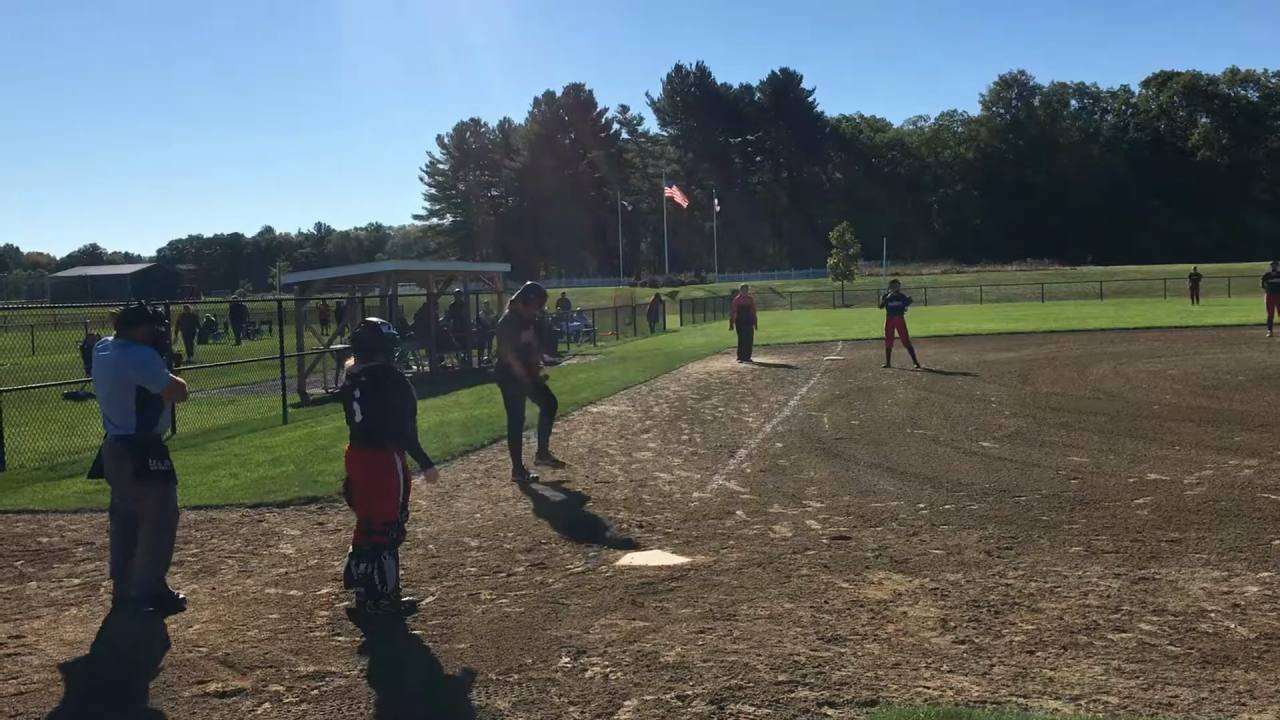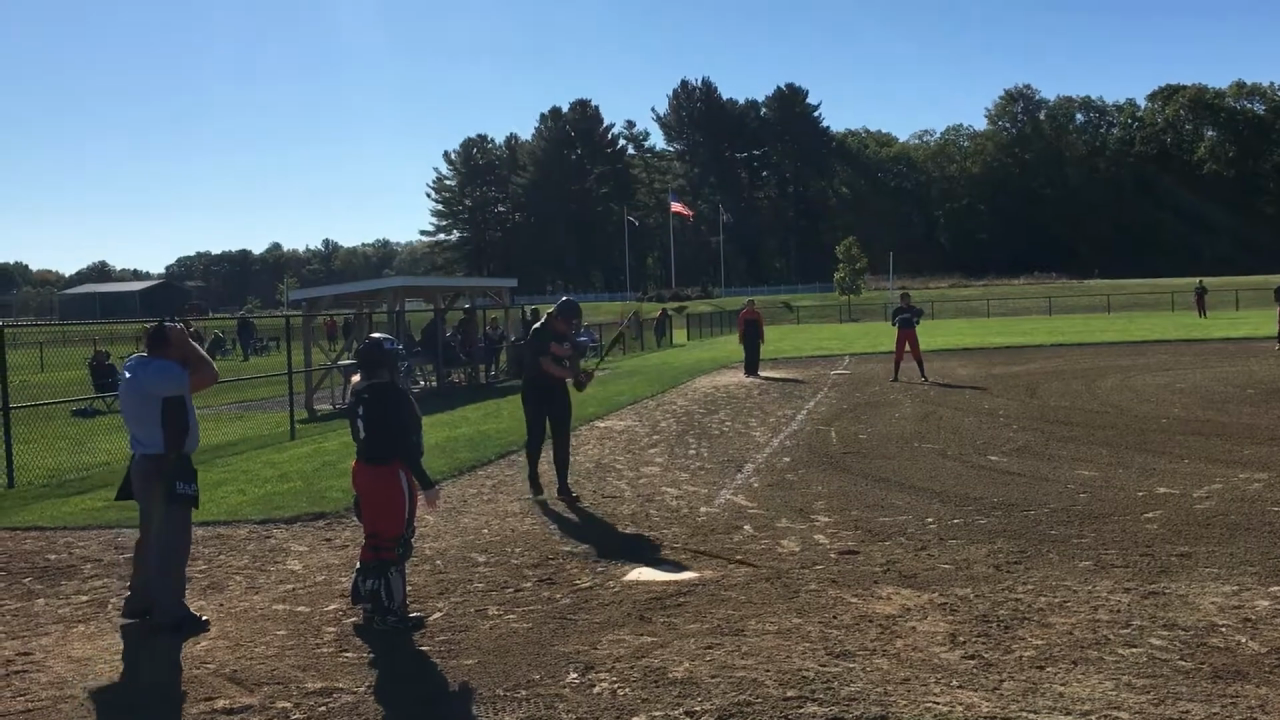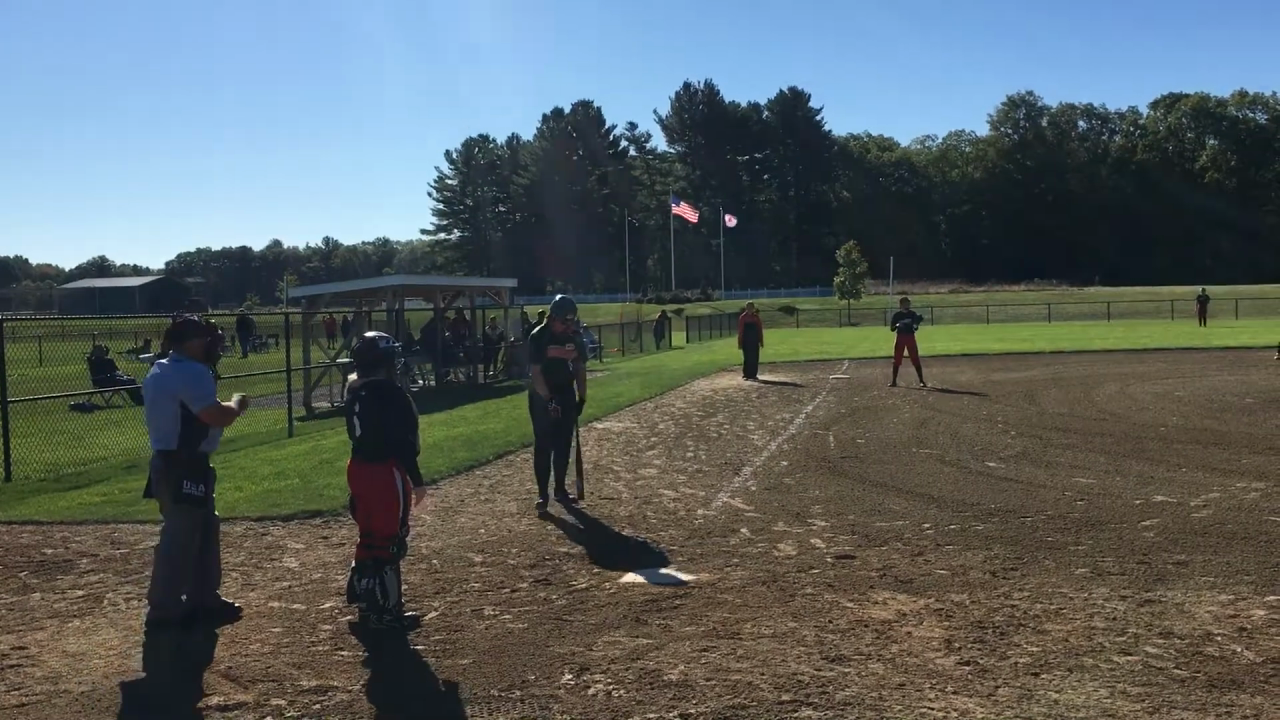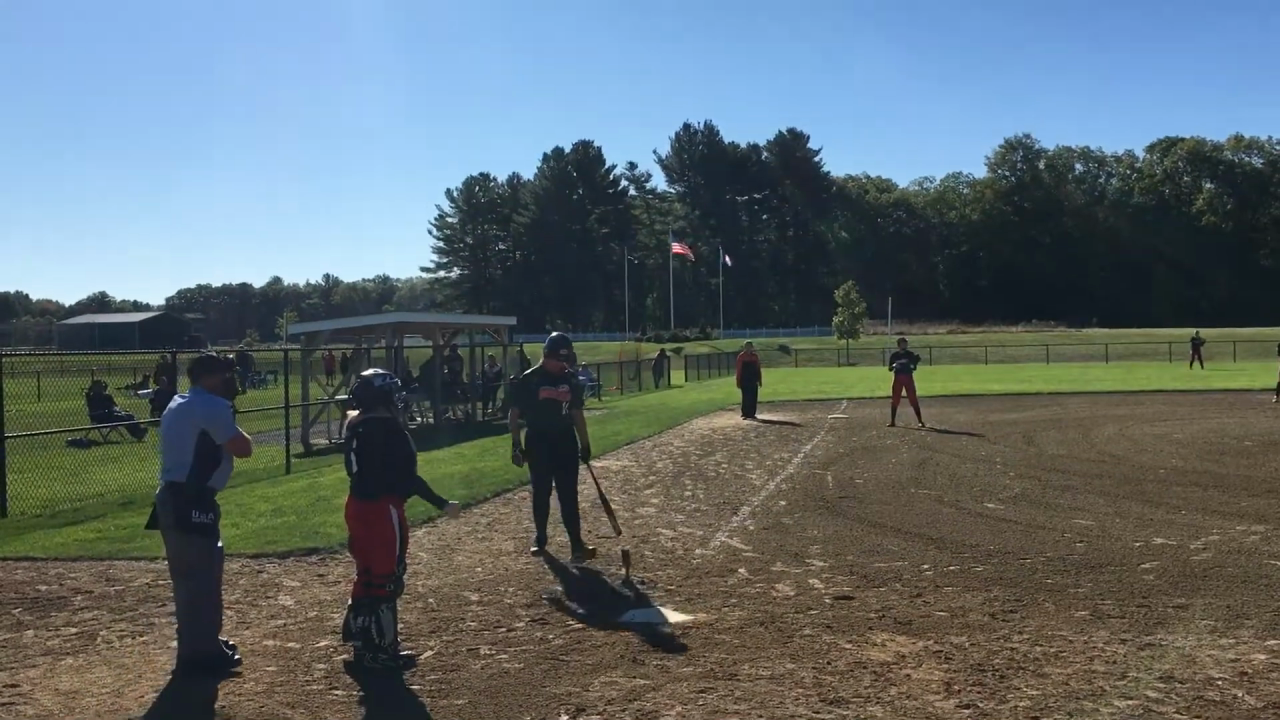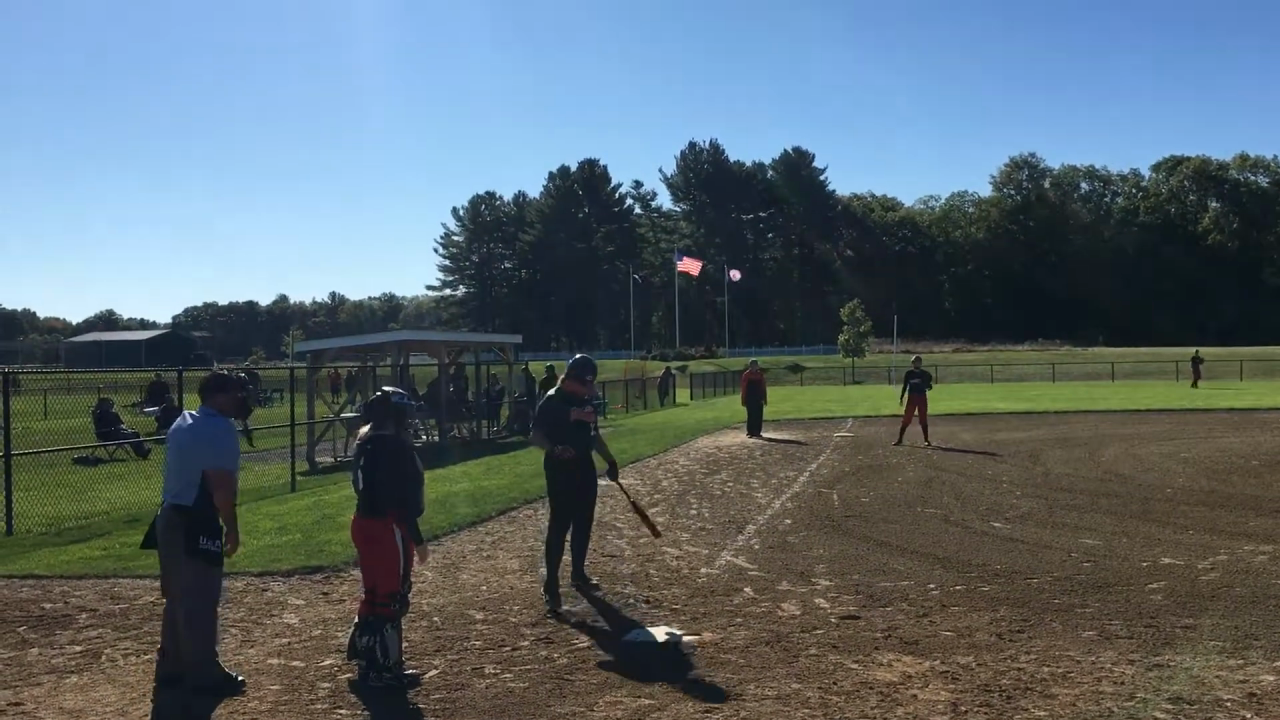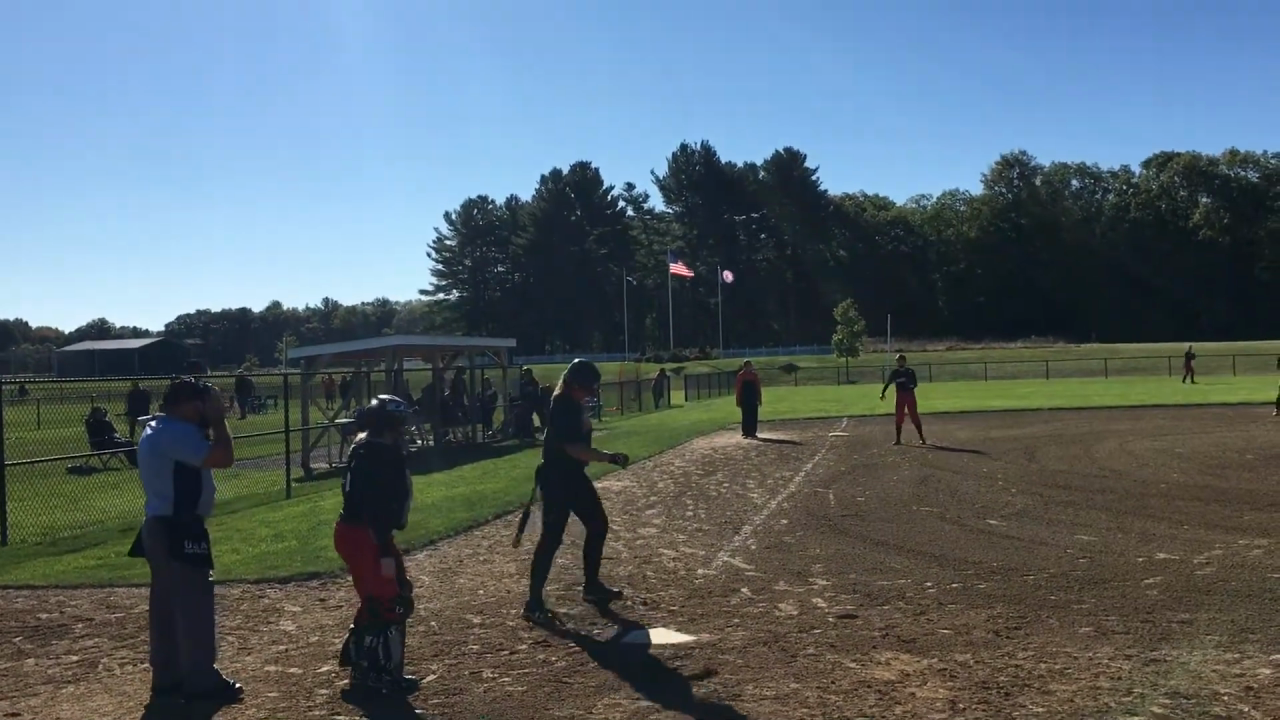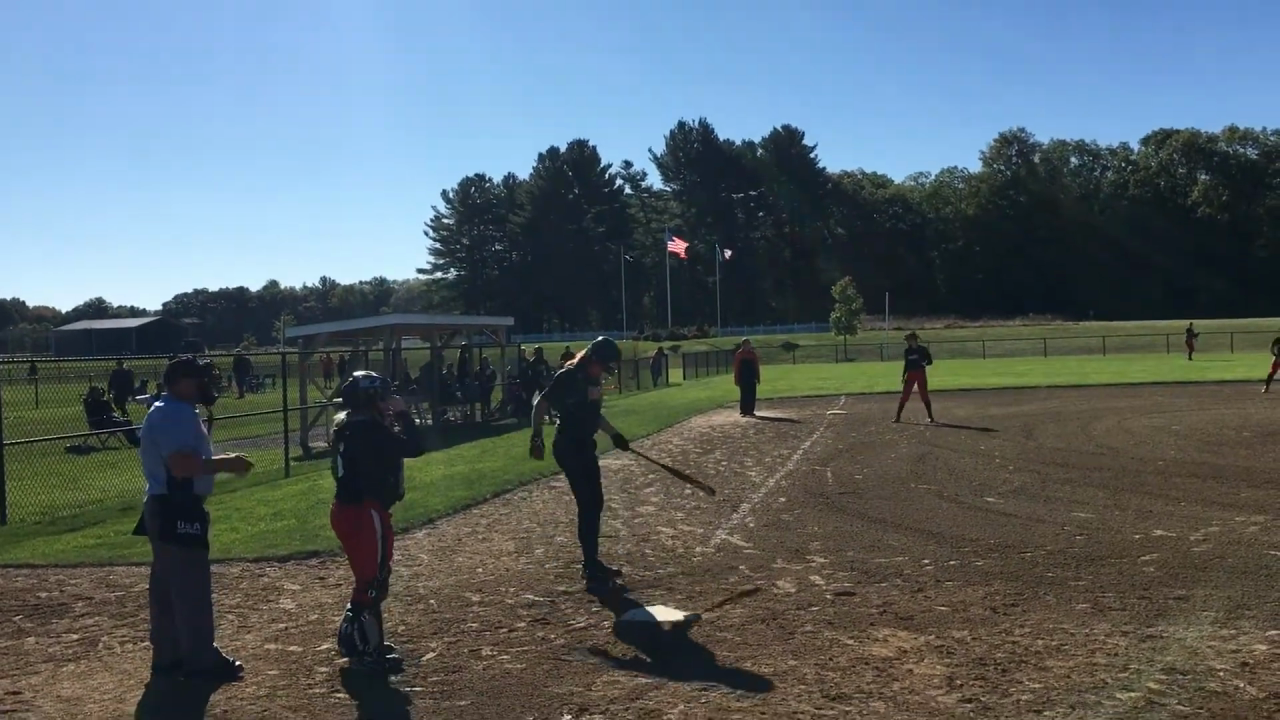
dt=0.7s
person 1, frame 1
left shoulder: (103, 350)
right shoulder: (140, 356)
right elbow: (179, 392)
left wrist: (141, 336)
right wrist: (169, 376)
left hip: (117, 447)
right hip: (141, 450)
left knee: (125, 519)
right knee: (161, 517)
left ankle: (126, 588)
right ankle: (149, 589)
person 1, frame 2
left shoulder: (135, 367)
right shoulder: (160, 373)
right elbow: (209, 376)
right wrist: (186, 341)
left hip: (147, 464)
right hip: (166, 469)
left knee: (153, 537)
right knee: (173, 540)
left ankle: (140, 600)
right ankle: (170, 612)
person 1, frame 3
left shoulder: (162, 369)
right shoulder: (191, 372)
right elbow: (216, 416)
right wrist: (237, 404)
left hip: (173, 463)
right hip: (183, 468)
left knee: (205, 530)
right knee: (180, 538)
left ankle: (204, 599)
right ankle: (164, 609)
person 1, frame 4
left shoulder: (179, 405)
right shoulder: (211, 407)
right elbow: (243, 448)
right wrist: (234, 430)
left hip: (175, 498)
right hip: (191, 503)
left knee: (189, 574)
right knee: (202, 575)
left ankle: (199, 642)
right ankle: (199, 652)
person 1, frame 5
left shoulder: (183, 422)
right shoulder: (220, 429)
right elbow: (221, 485)
right wrist: (232, 529)
left hip: (171, 518)
right hip: (196, 524)
left knee: (179, 597)
right knee: (201, 600)
left ankle: (173, 667)
right ankle: (204, 674)
person 1, frame 6
left shoulder: (156, 430)
right shoulder: (177, 432)
left elbow: (205, 456)
right elbow: (223, 458)
left wrist: (208, 423)
right wrist: (217, 419)
left hip: (161, 527)
right hip: (179, 531)
left knee: (166, 604)
right knee: (195, 604)
left ankle: (168, 676)
right ankle: (202, 681)
person 1, frame 7
left shoulder: (169, 411)
right shoulder: (175, 413)
right elbow: (182, 465)
right wrist: (225, 463)
left hip: (166, 508)
right hip: (177, 511)
left knee: (167, 583)
right knee: (192, 584)
left ankle: (168, 655)
right ankle: (201, 660)
person 2, frame 1
left shoulder: (351, 379)
right shoulder: (391, 379)
left elbow: (355, 422)
right elbow: (402, 429)
right wrist: (425, 463)
left hip: (357, 455)
right hip: (385, 458)
left knee: (367, 524)
right knee: (387, 527)
left ankle: (364, 590)
right ankle: (383, 597)
person 2, frame 2
left shoulder: (359, 394)
right shoulder: (393, 395)
left elbow: (363, 437)
right elbow: (405, 445)
right wrist: (426, 483)
left hip: (365, 471)
right hip: (390, 474)
left knee: (375, 540)
right knee: (394, 543)
left ankle: (371, 605)
right ankle: (390, 613)
person 2, frame 3
left shoulder: (355, 390)
right shoulder: (390, 393)
left elbow: (358, 433)
right elbow: (401, 441)
right wrist: (416, 480)
left hip: (360, 468)
right hip: (385, 472)
left knee: (370, 537)
right knee: (389, 540)
left ankle: (367, 602)
right ankle: (385, 610)
person 2, frame 4
left shoulder: (356, 426)
right shoulder: (388, 428)
right elbow: (406, 475)
right wrist: (441, 504)
left hip: (359, 505)
right hip: (383, 509)
left knee: (367, 575)
right knee: (387, 578)
left ankle: (362, 641)
right ankle: (380, 649)
person 2, frame 5
left shoulder: (367, 442)
right shoulder: (395, 447)
right elbow: (403, 497)
right wrist: (417, 538)
left hip: (365, 523)
right hip: (387, 527)
left knee: (375, 594)
right knee: (391, 599)
left ankle: (367, 660)
right ankle: (383, 669)
person 2, frame 6
left shoulder: (365, 449)
right shoulder: (383, 455)
right elbow: (378, 509)
right wrist: (387, 553)
left hip: (351, 532)
right hip: (364, 535)
left knee: (374, 602)
right knee: (396, 602)
left ankle: (363, 668)
right ankle: (384, 674)
person 2, frame 7
left shoulder: (347, 427)
right shoulder: (370, 430)
left elbow: (387, 449)
right elbow: (414, 447)
left wrist: (391, 419)
right wrist: (402, 414)
left hip: (347, 510)
right hip: (366, 513)
left knee: (368, 580)
right knee: (372, 584)
left ankle: (360, 642)
right ankle: (365, 653)
person 3, frame 1
left shoulder: (527, 319)
right shoulder: (508, 322)
right elbow: (510, 358)
left wrist: (536, 369)
right wrist: (527, 381)
left hip: (526, 373)
right hip: (510, 375)
left knee: (550, 404)
right knee: (516, 420)
left ankle: (543, 453)
right ankle: (518, 469)
person 3, frame 2
left shoulder: (569, 335)
right shoulder: (539, 332)
left elbow: (573, 361)
right elbow: (547, 365)
left wrist: (579, 377)
right wrist: (576, 377)
left hip: (559, 388)
right hip: (535, 389)
left knee: (562, 437)
right knee: (536, 435)
left ankle: (563, 486)
right ankle: (533, 475)
person 3, frame 3
left shoulder: (575, 337)
right shoulder: (539, 337)
left elbow: (580, 368)
right elbow: (535, 373)
left wrist: (581, 398)
right wrist: (549, 400)
left hip: (566, 395)
right hip: (542, 397)
left knee: (564, 444)
right knee: (544, 445)
left ankle: (560, 488)
right ankle: (542, 494)
person 3, frame 4
left shoulder: (571, 380)
right shoulder: (529, 379)
left elbow: (577, 414)
right elbow: (514, 415)
left wrist: (585, 444)
right wrist: (516, 445)
left hip: (566, 444)
right hip: (537, 444)
left knee: (569, 495)
right knee: (541, 494)
left ankle: (577, 547)
right ankle: (541, 537)
person 3, frame 5
left shoulder: (587, 400)
right shoulder: (553, 400)
right elbow: (535, 435)
left wrist: (610, 461)
right wrist: (553, 449)
left hip: (585, 467)
right hip: (560, 469)
left knee: (584, 523)
right knee: (560, 525)
left ankle: (578, 573)
right ankle: (551, 586)
person 3, frame 6
left shoulder: (571, 404)
right shoulder: (565, 407)
left elbow: (552, 436)
right elbow: (576, 449)
left wrist: (546, 462)
right wrist: (609, 457)
left hip: (573, 475)
right hip: (558, 477)
left knee: (598, 525)
right knee: (552, 538)
left ankle: (592, 586)
right ankle: (534, 604)
person 3, frame 7
left shoulder: (593, 379)
right shoulder: (569, 377)
right elbow: (541, 404)
left wrist: (614, 434)
right wrist: (537, 437)
left hip: (583, 446)
right hip: (569, 447)
left knee: (590, 504)
right knee: (590, 504)
left ankle: (591, 564)
right ankle: (592, 568)
